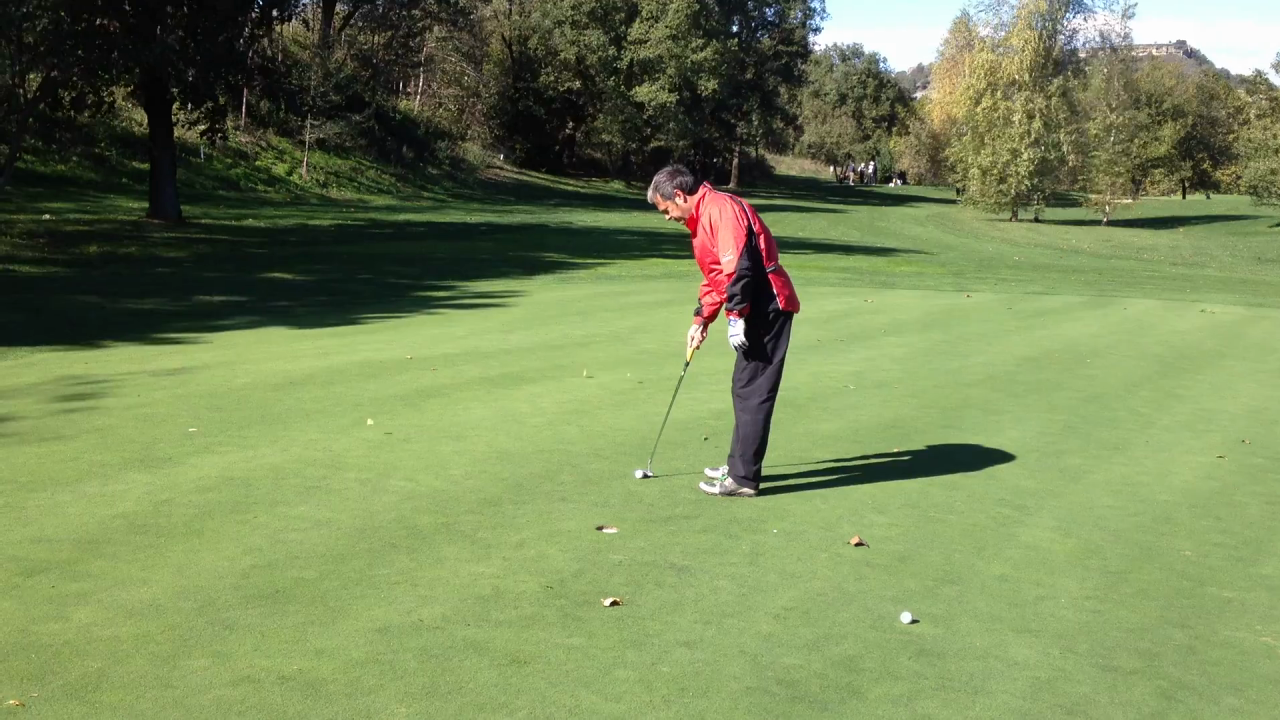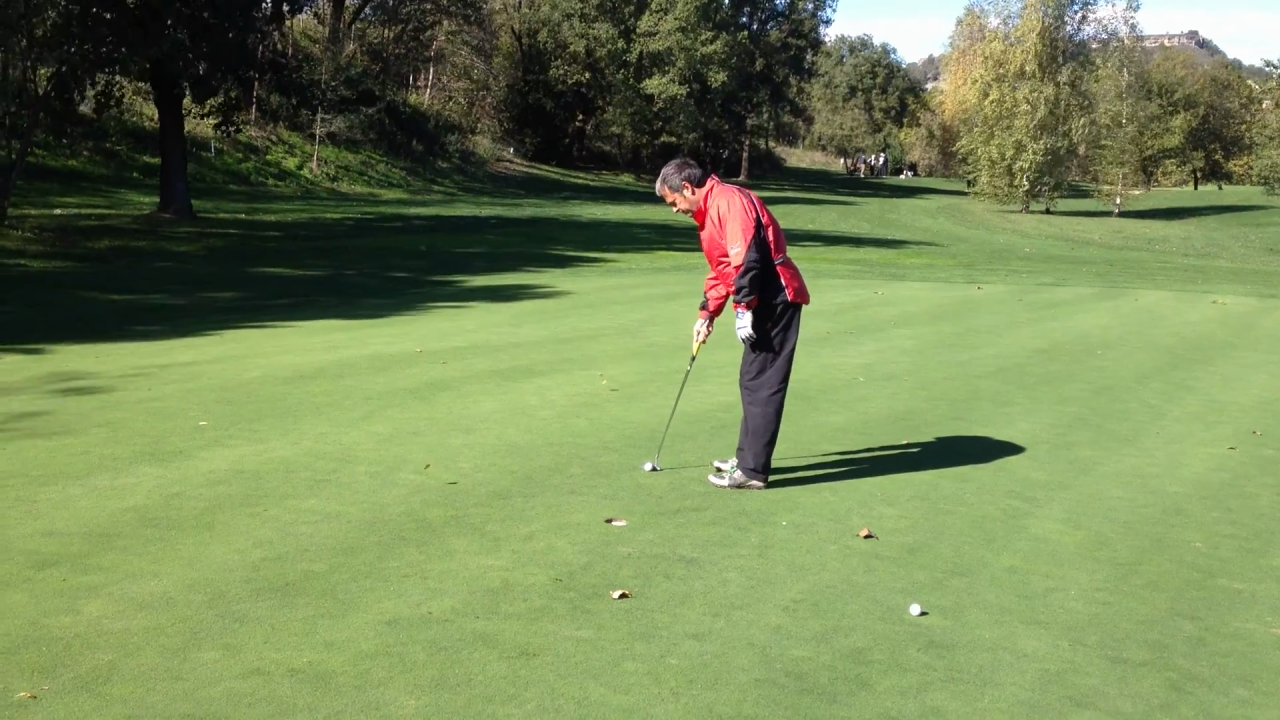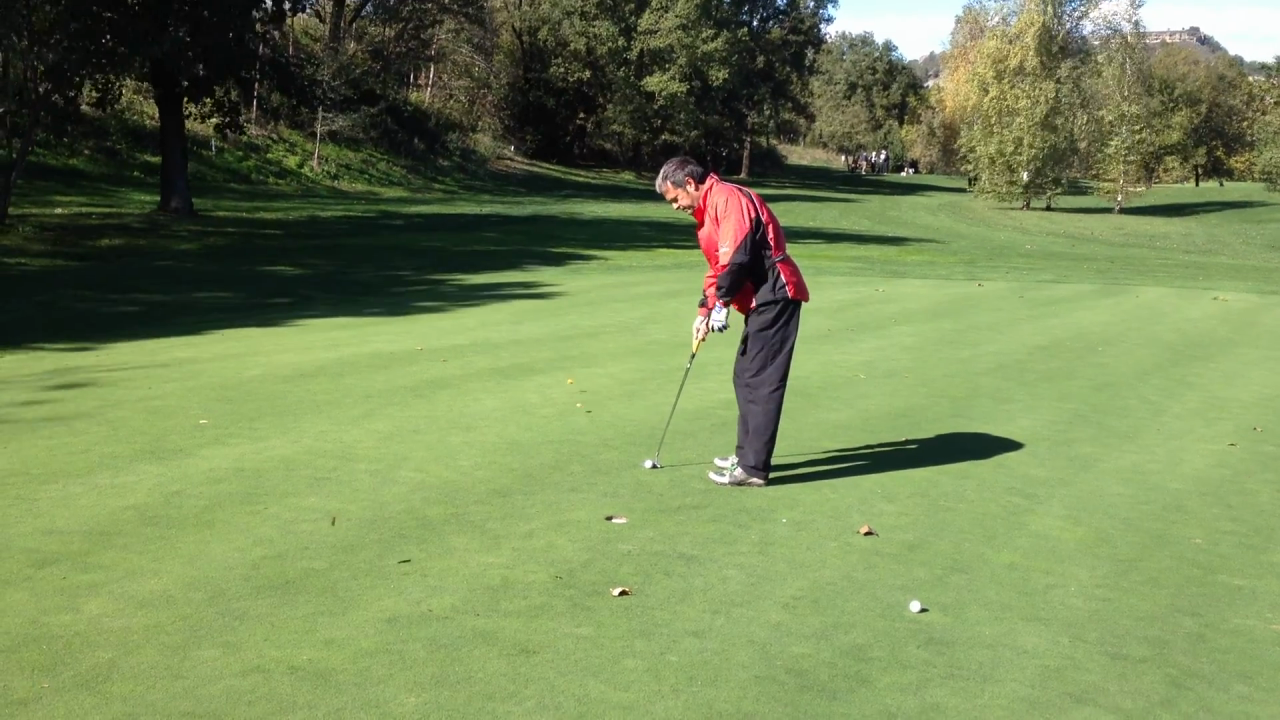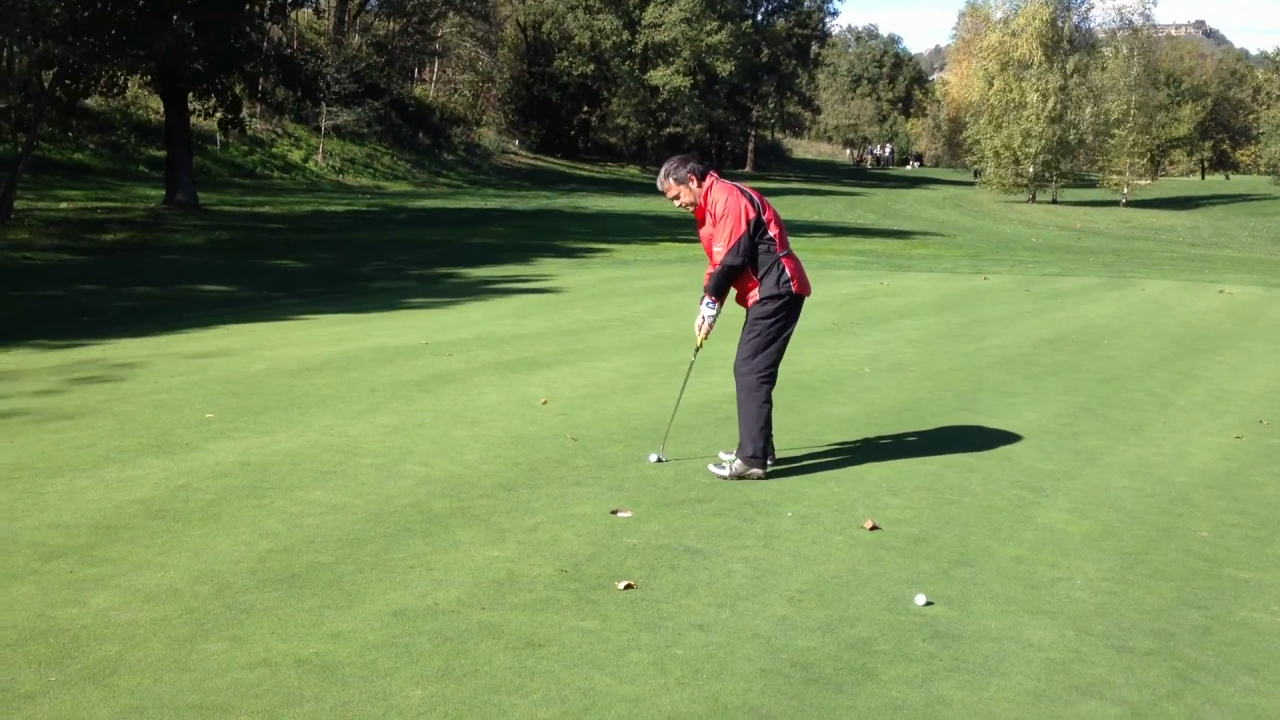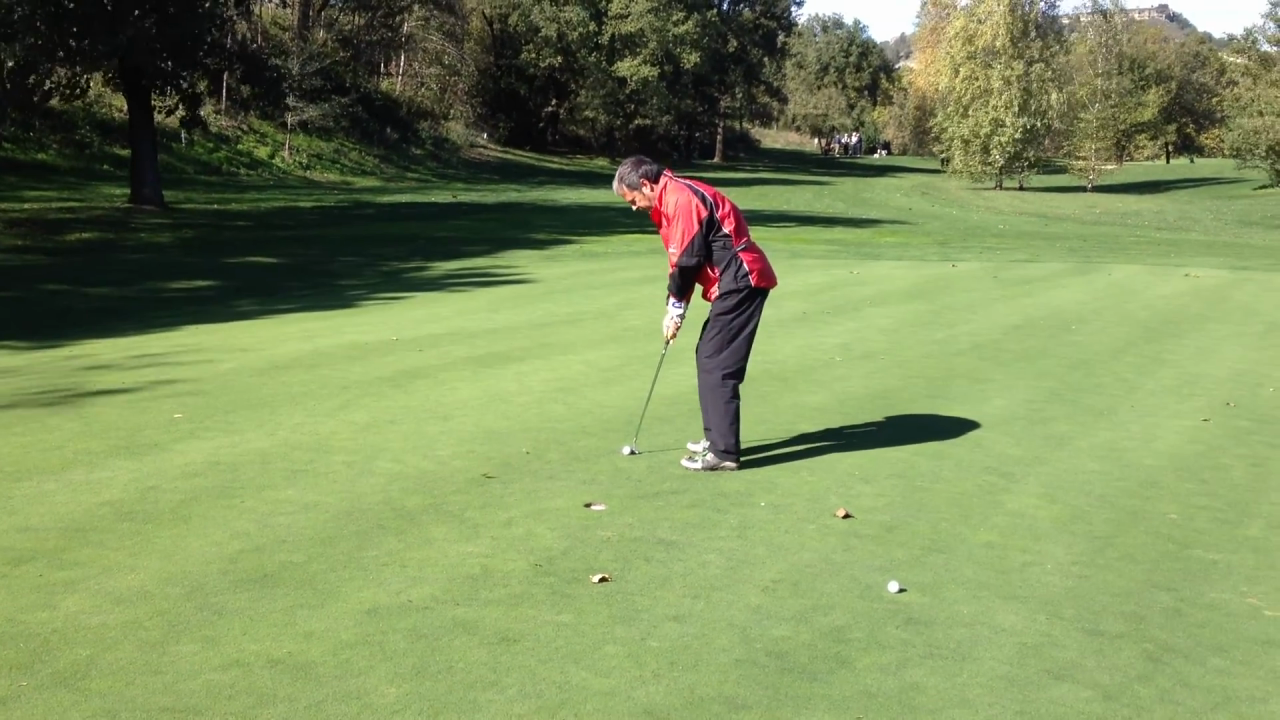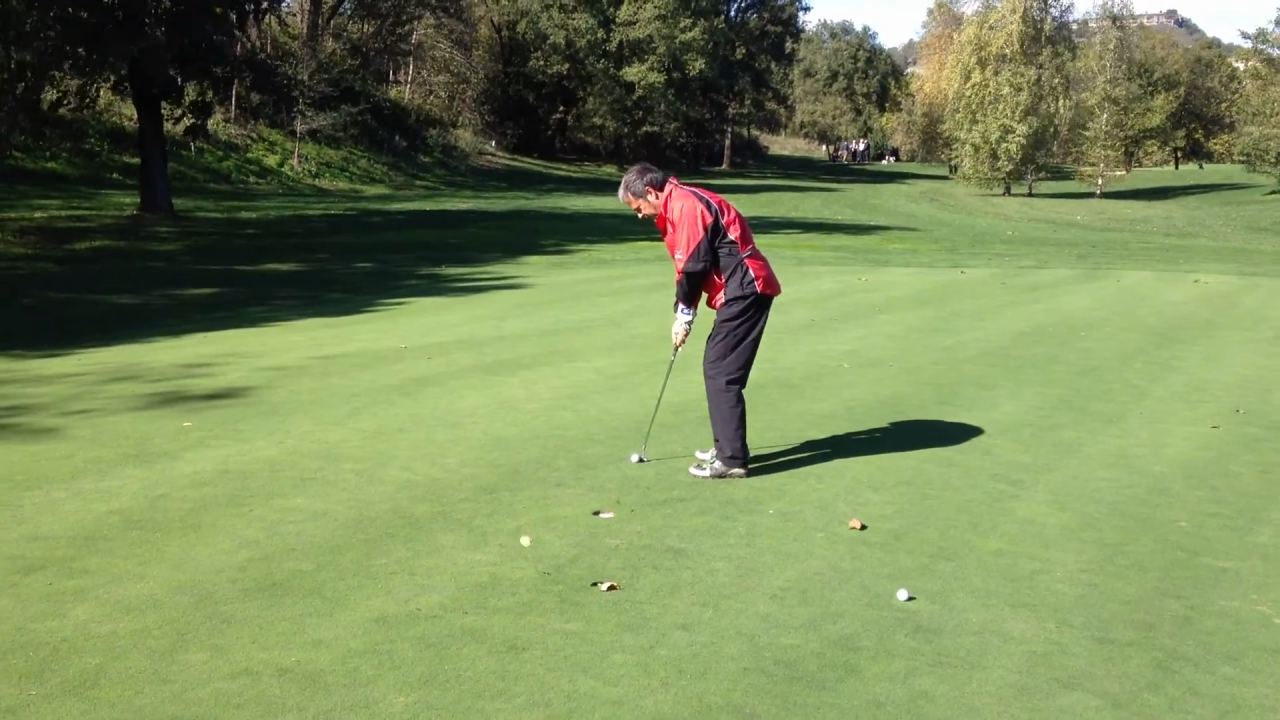
dt=0.4s
person 1, frame 1
left shoulder: (720, 208)
right shoulder: (701, 219)
left elbow: (739, 266)
right elbow: (716, 275)
left wrist: (735, 316)
right wrist: (701, 319)
left hip: (766, 305)
right hip: (757, 308)
left knee: (751, 390)
right knee: (745, 388)
left ankle: (743, 477)
right ankle: (740, 464)
person 1, frame 2
left shoulder: (728, 200)
right shoulder: (708, 212)
left elbow: (747, 258)
right elbow: (721, 268)
left wrist: (743, 308)
right wrist: (707, 313)
left hip: (775, 298)
right hip: (767, 301)
left knee: (761, 383)
right knee: (753, 381)
left ankle: (753, 470)
right ankle: (749, 456)
person 1, frame 3
left shoulder: (727, 199)
right shoulder: (707, 210)
left elbow: (737, 259)
right elbow: (718, 265)
left wrist: (721, 305)
right wrist: (705, 309)
left hip: (775, 295)
right hip: (762, 298)
left knee: (761, 380)
right knee: (746, 376)
left ankle: (754, 467)
right ankle: (748, 453)
person 1, frame 4
left shoulder: (727, 197)
right shoulder: (708, 206)
left elbow: (732, 258)
right elbow: (718, 261)
left wrist: (710, 300)
right wrist: (707, 306)
left hip: (777, 288)
right hip: (764, 292)
left knee: (751, 369)
right knee: (750, 368)
left ankle: (752, 458)
right ankle: (758, 448)
person 1, frame 5
left shoulder: (680, 198)
right shoulder: (671, 198)
left elbow: (688, 258)
right elbow: (681, 258)
left wrist: (676, 304)
right wrist: (674, 306)
left hip: (740, 280)
right hip: (737, 281)
left knee: (717, 364)
right knee: (709, 356)
left ankle: (724, 451)
right ankle: (718, 436)
person 1, frame 6
left shoulder: (685, 205)
right shoulder: (677, 206)
left elbow: (694, 265)
right elbow: (688, 265)
left wrist: (685, 312)
right wrist: (682, 312)
left hip: (745, 289)
right hip: (741, 289)
left knee: (720, 371)
right knee: (718, 367)
left ankle: (732, 459)
right ankle: (729, 446)
